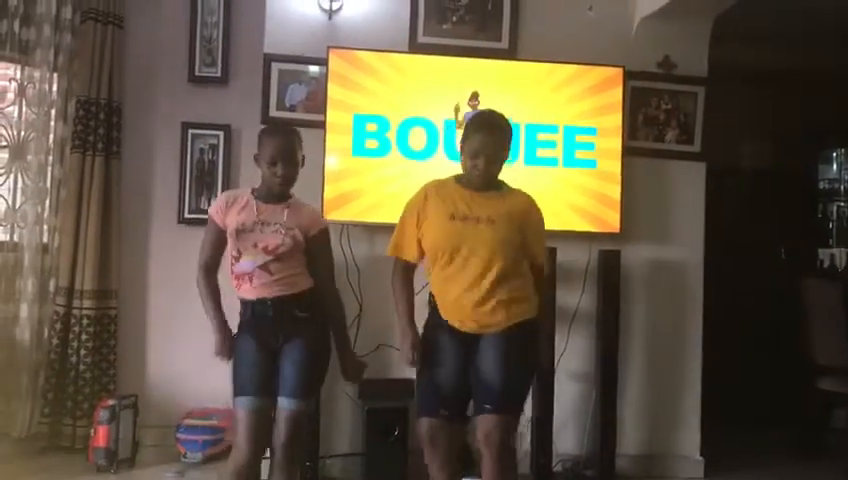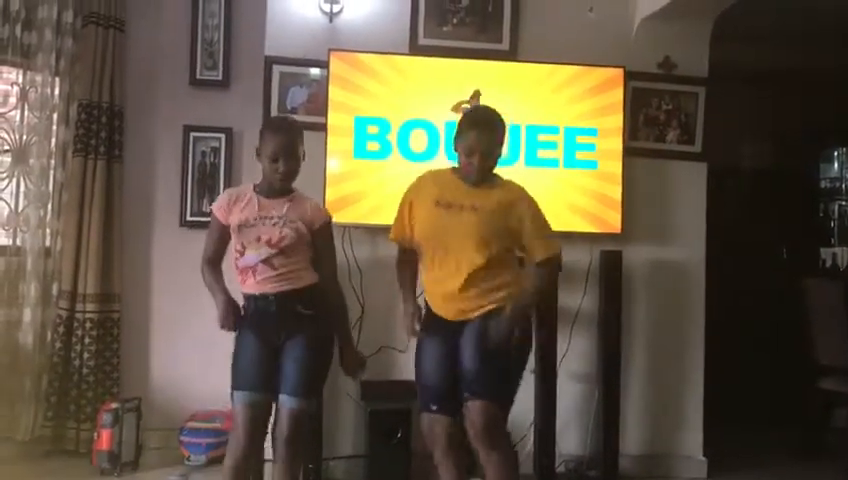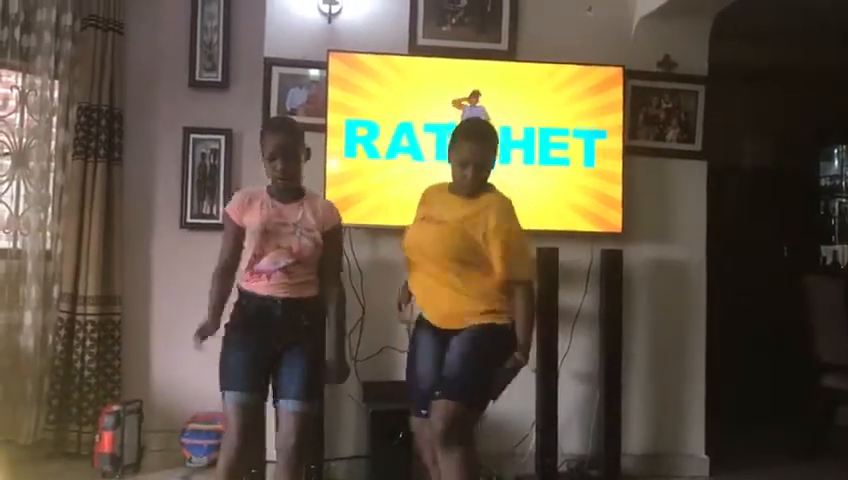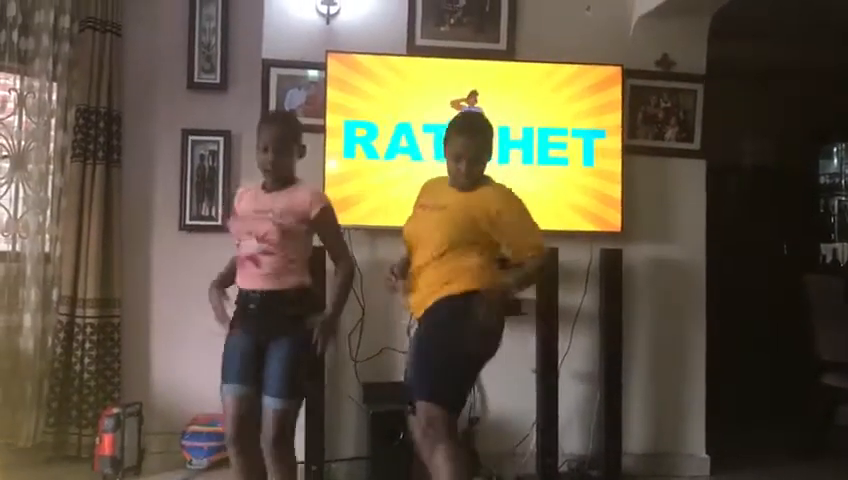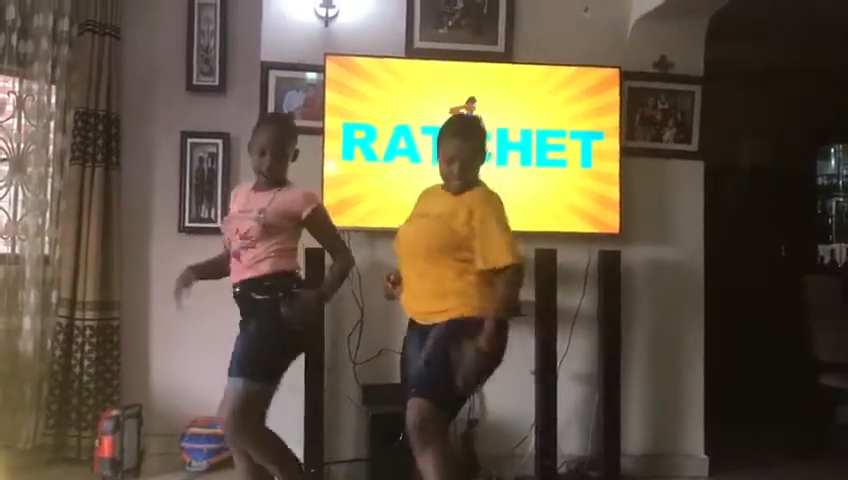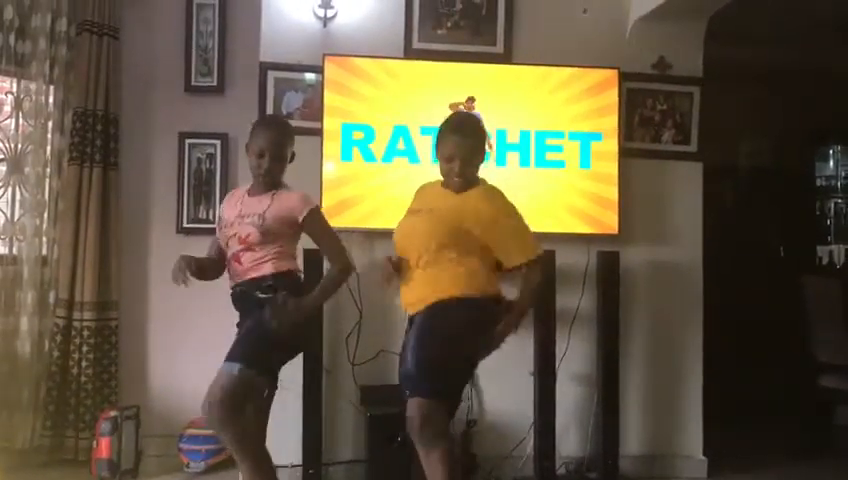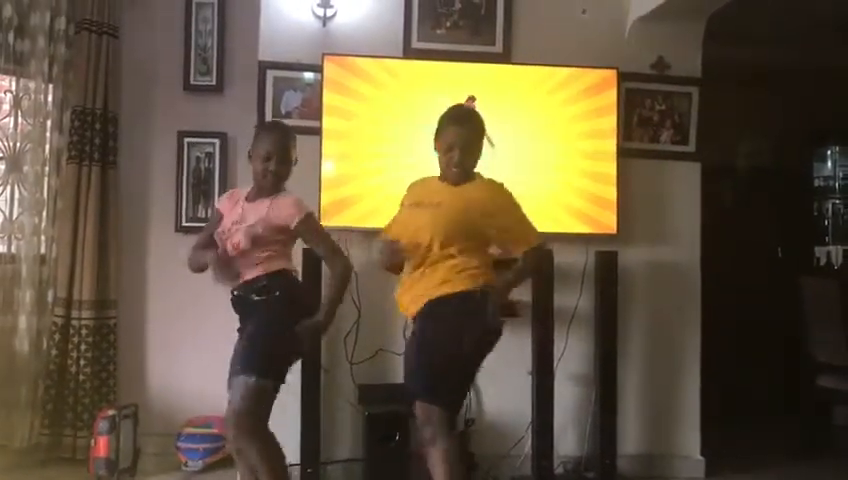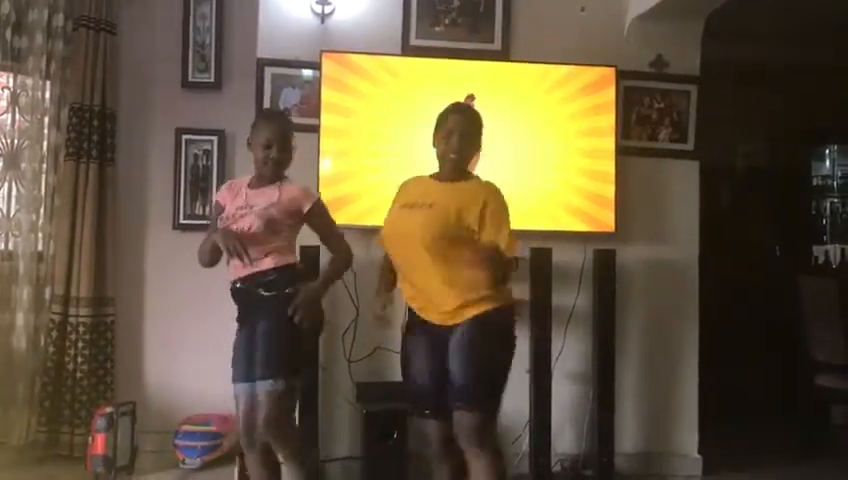
dt=0.2s
person 1, frame 1
left shoulder: (522, 207)
right shoulder: (430, 196)
left elbow: (537, 270)
right elbow: (402, 265)
left wrist: (532, 331)
right wrist: (406, 327)
left hip: (508, 329)
right hip: (447, 327)
left knee: (494, 435)
right knee: (434, 432)
person 1, frame 2
left shoulder: (513, 199)
right shoulder: (426, 186)
left elbow: (549, 260)
right elbow: (407, 250)
left wrist: (524, 303)
right wrist: (408, 301)
left hip: (496, 317)
right hip: (440, 318)
left knee: (483, 422)
right knee: (436, 428)
person 1, frame 3
left shoulder: (495, 211)
right shoulder: (430, 197)
left elbow: (521, 285)
left wrist: (522, 351)
right wrist: (411, 284)
left hip: (483, 327)
right hip: (432, 326)
left knee: (447, 425)
right knee: (424, 430)
person 1, frame 4
left shoulder: (498, 200)
right shoulder: (429, 189)
left elbow: (535, 258)
left wrist: (501, 290)
right wrist: (402, 266)
left hip: (465, 312)
right hip: (432, 315)
left knee: (433, 422)
right knee: (422, 427)
person 1, frame 5
left shoulder: (483, 204)
right shoulder: (428, 197)
left elbow: (510, 273)
left wrist: (486, 339)
right wrist: (400, 277)
left hip: (464, 324)
right hip: (424, 324)
left knee: (423, 421)
right knee: (422, 426)
person 1, frame 6
left shoulder: (489, 201)
right shoulder: (423, 194)
left elbow: (531, 264)
left wrist: (513, 317)
right wrist: (395, 265)
left hip: (462, 311)
right hip: (426, 318)
left knee: (423, 419)
right knee: (428, 424)
person 1, frame 7
left shoulder: (490, 194)
right shoulder: (416, 190)
left elbow: (533, 248)
right elbow: (387, 249)
left wrist: (504, 285)
right wrist: (391, 253)
left hip: (459, 308)
right hip: (429, 314)
left knee: (431, 420)
right knee: (432, 421)
person 1, frame 8
left shoulder: (484, 194)
right shoulder: (408, 190)
left elbow: (502, 264)
right elbow: (393, 253)
left wrist: (486, 256)
right wrist: (384, 291)
left hip: (476, 319)
right hip: (423, 321)
left knee: (474, 429)
right knee: (437, 430)
person 2, frame 1
left shoulder: (309, 219)
right shoulder: (228, 205)
left elbow: (327, 287)
right elbow: (206, 268)
left wrist: (345, 349)
right wrist: (218, 324)
left hip: (302, 324)
right hip: (253, 324)
left knee: (287, 440)
right knee: (249, 443)
person 2, frame 2
left shoulder: (313, 212)
right shoulder: (231, 202)
left elbow: (329, 281)
right elbow: (210, 262)
left wrist: (346, 344)
right wrist: (222, 298)
left hip: (305, 318)
right hip: (256, 318)
left knee: (290, 434)
right knee: (245, 435)
person 2, frame 3
left shoulder: (324, 213)
right shoulder: (244, 203)
left elbow: (332, 284)
right elbow: (225, 267)
left wrist: (335, 348)
right wrist: (213, 315)
left hip: (301, 326)
right hip: (250, 320)
left knee: (293, 440)
right knee: (238, 438)
person 2, frame 4
left shoulder: (310, 199)
right shoulder: (245, 196)
left elbow: (344, 264)
left wrist: (331, 315)
right wrist: (218, 284)
left hip: (291, 317)
right hip: (247, 317)
left knee: (275, 437)
right knee: (238, 432)
person 2, frame 5
left shoulder: (299, 199)
right shoulder: (239, 195)
left elbow: (343, 258)
left wrist: (318, 297)
right wrist: (194, 271)
left hip: (278, 306)
right hip: (250, 309)
left knee: (236, 422)
right knee: (240, 426)
person 2, frame 6
left shoulder: (295, 202)
right shoulder: (233, 200)
left elbow: (341, 263)
right elbow: (216, 264)
left wrist: (307, 306)
right wrist: (190, 260)
left hip: (276, 308)
right hip: (250, 311)
left knee: (218, 407)
right knee: (247, 432)
person 2, frame 7
left shoulder: (290, 207)
right shoulder: (230, 201)
left elbow: (340, 266)
right elbow: (195, 256)
left wrist: (321, 319)
right wrist: (212, 257)
left hip: (276, 306)
right hip: (250, 315)
left knee: (241, 419)
right knee: (243, 432)
person 2, frame 8
left shoulder: (297, 195)
right shoulder: (229, 192)
left elbow: (342, 252)
right elbow: (205, 257)
left wrist: (316, 290)
right wrist: (217, 235)
left hip: (281, 300)
right hip: (248, 307)
left knee: (272, 420)
right knee: (248, 428)
